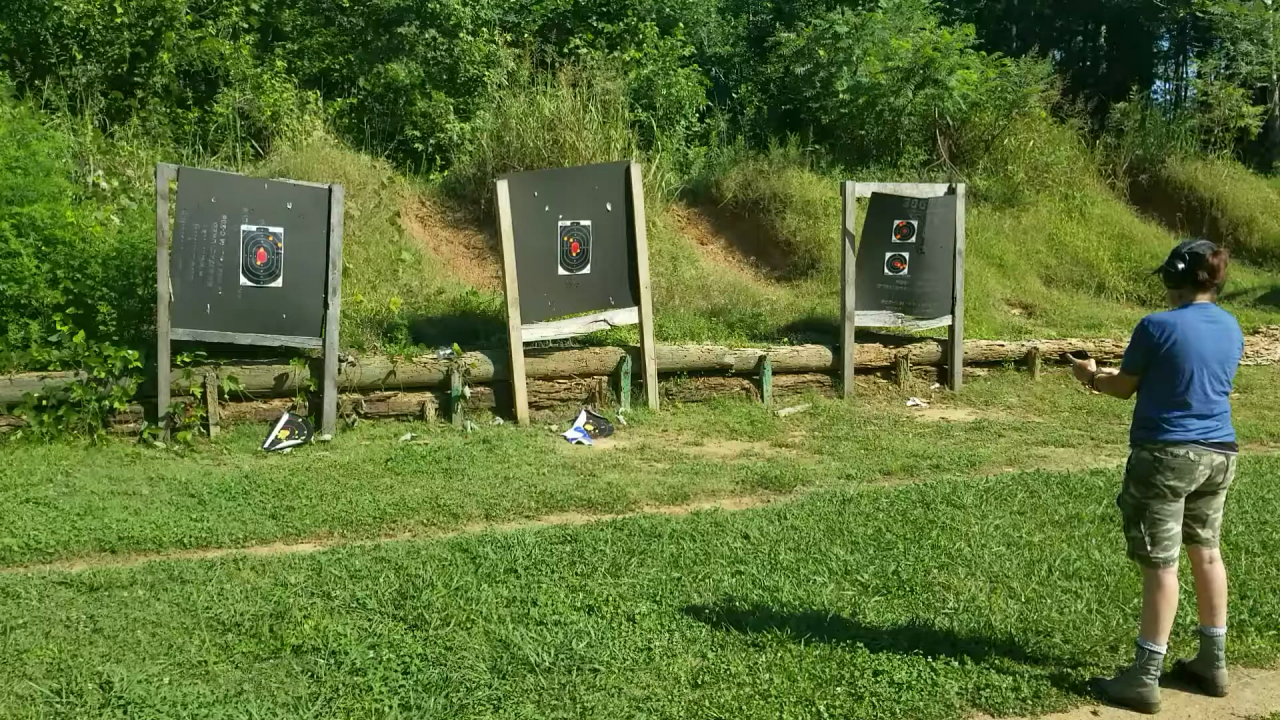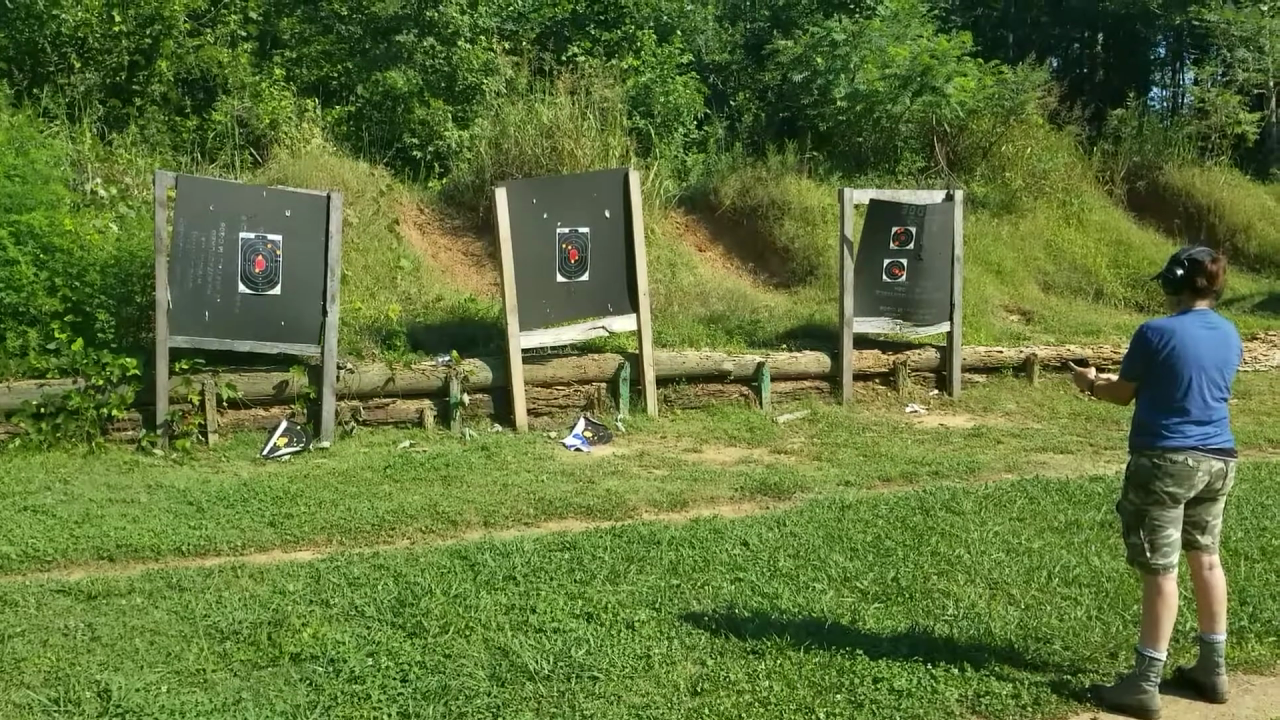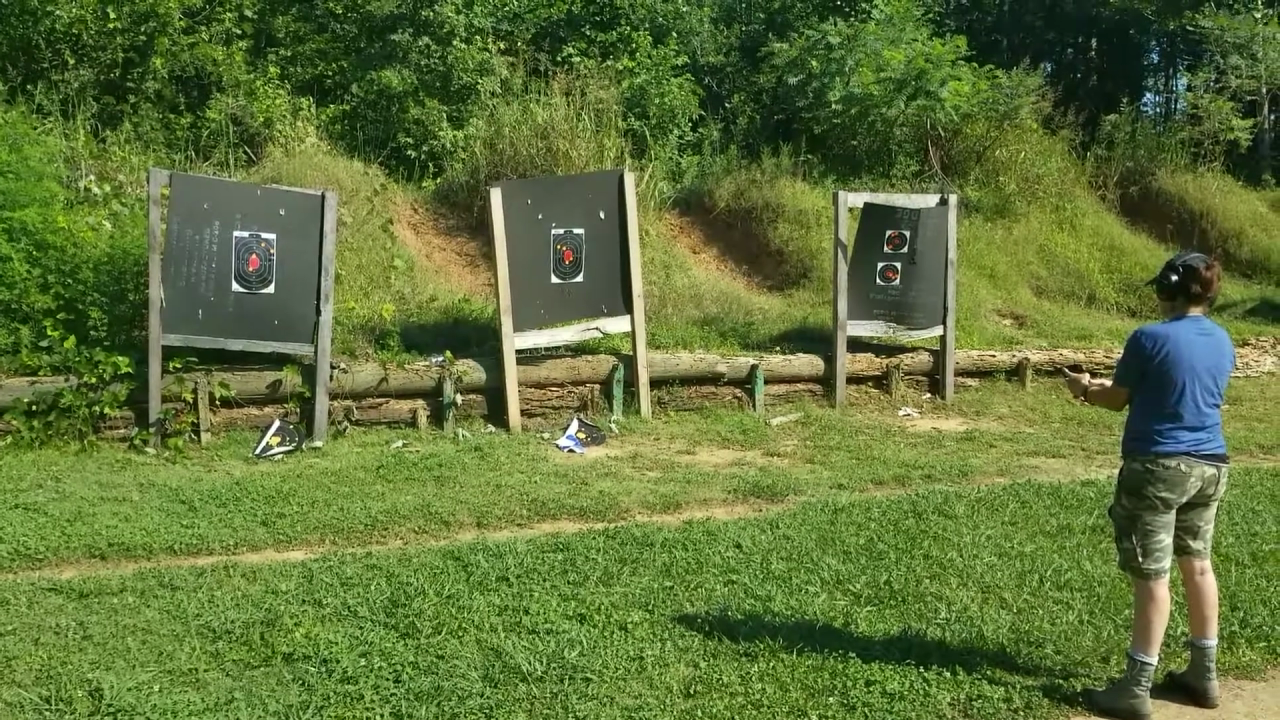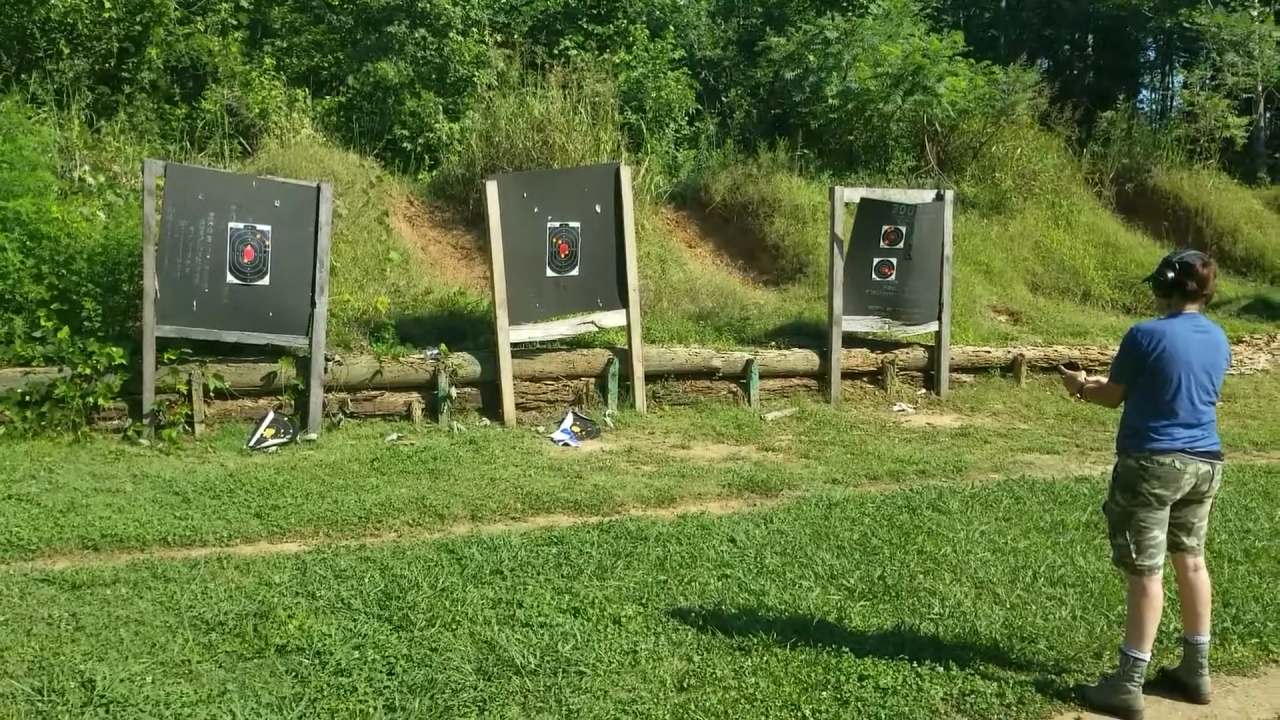
dt=0.7s
person 1, frame 1
left shoulder: (1158, 326)
right shoulder: (1232, 329)
left elbow: (1124, 388)
left wrist: (1092, 376)
right wrist: (1115, 372)
left hip: (1166, 456)
right hip: (1219, 454)
left knee: (1160, 565)
right knee: (1206, 553)
left ankle: (1144, 679)
right ankle: (1212, 663)
person 1, frame 2
left shoulder: (1156, 333)
right shoulder: (1230, 335)
left elbow: (1124, 395)
left wrist: (1091, 383)
right wrist: (1113, 380)
left hip: (1165, 462)
right hip: (1218, 460)
left knee: (1160, 571)
right knee: (1206, 559)
right ankle: (1212, 669)
person 1, frame 3
left shoulder: (1150, 339)
right shoulder: (1222, 342)
left elbow: (1117, 400)
left wrist: (1085, 389)
right wrist: (1107, 385)
left hip: (1157, 468)
right hip: (1210, 466)
left knee: (1152, 577)
right knee: (1198, 564)
right ankle: (1203, 675)
person 1, frame 4
left shoulder: (1147, 335)
right shoulder: (1219, 339)
left elbow: (1113, 397)
left wrist: (1081, 386)
right wrist: (1104, 382)
left hip: (1152, 464)
right hip: (1205, 462)
left knee: (1145, 572)
right knee: (1191, 561)
right ankle: (1195, 670)
